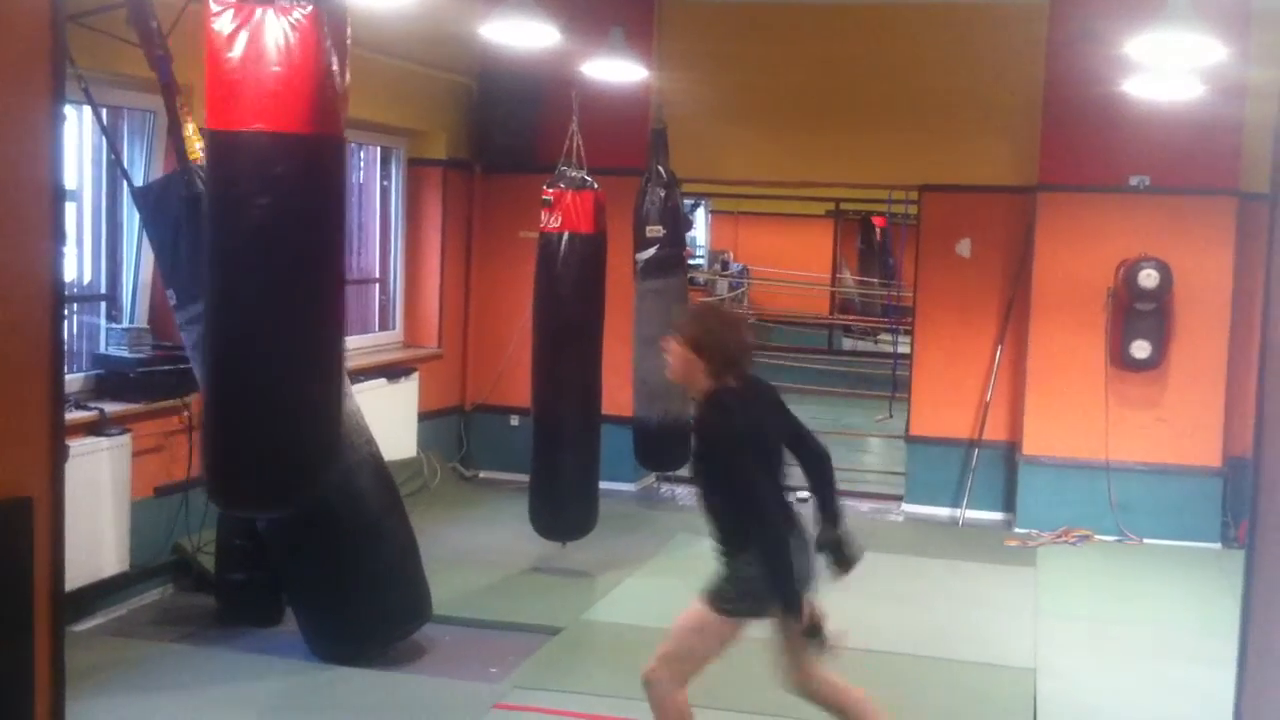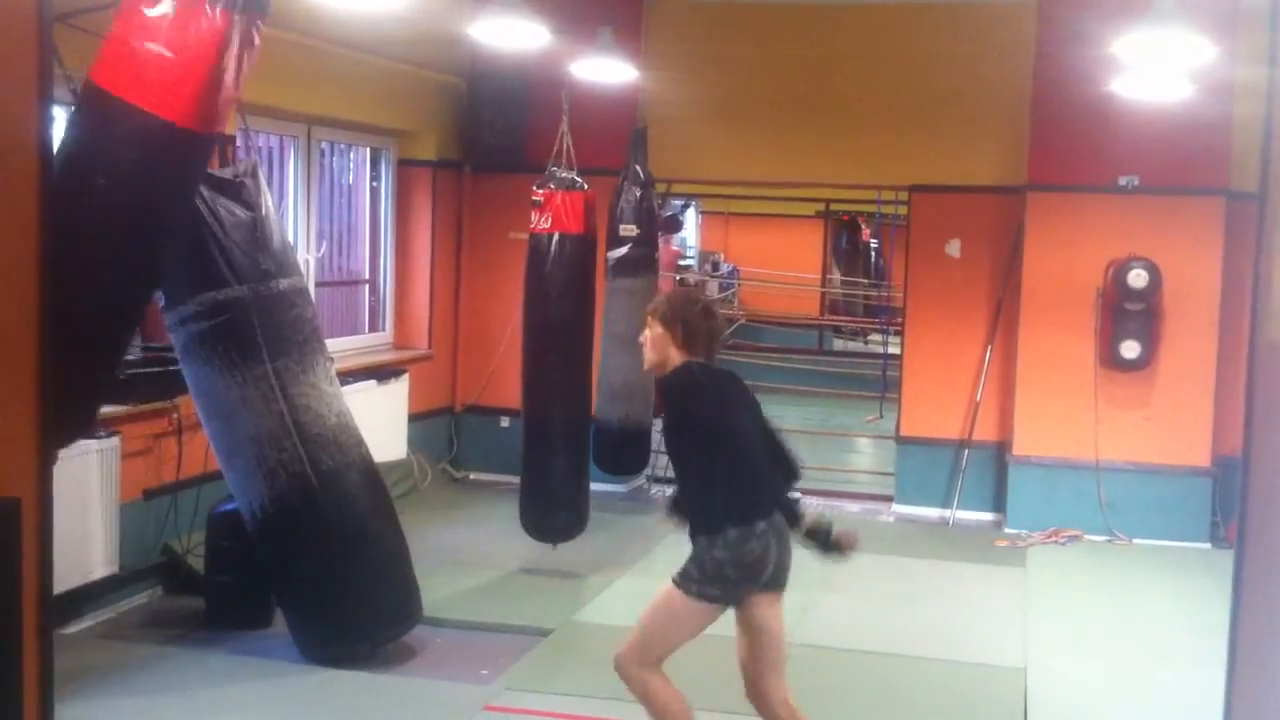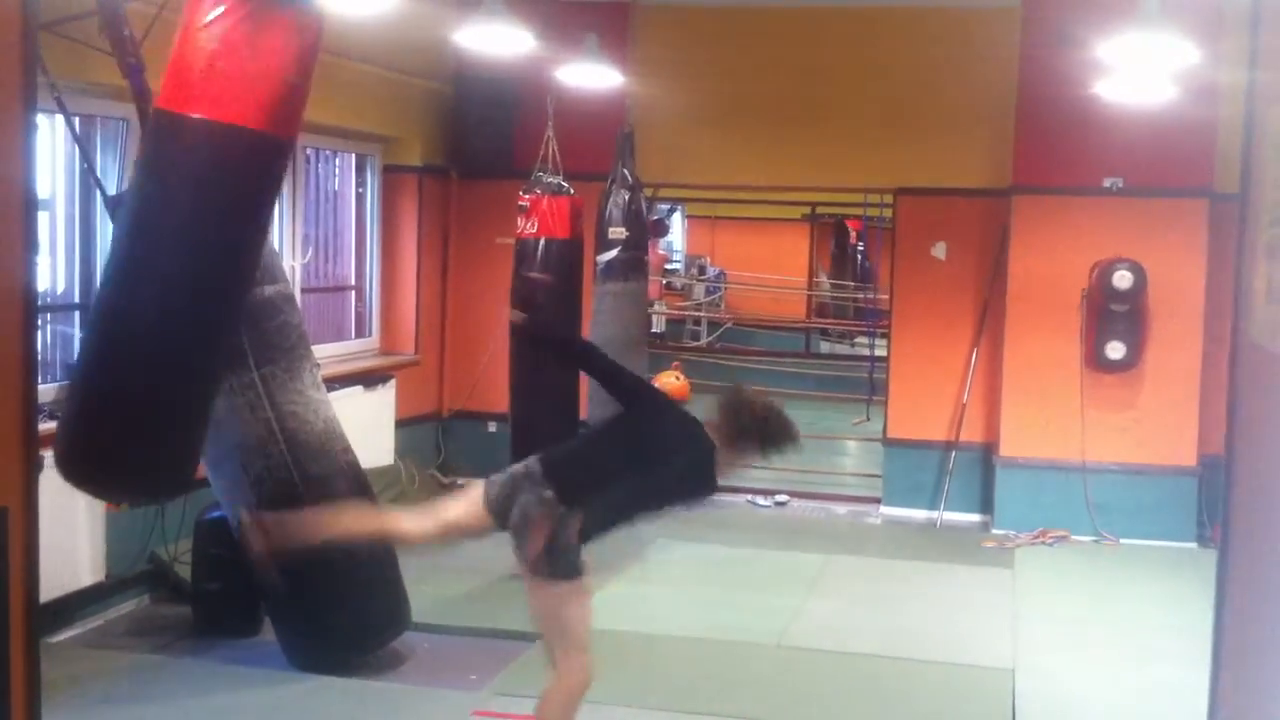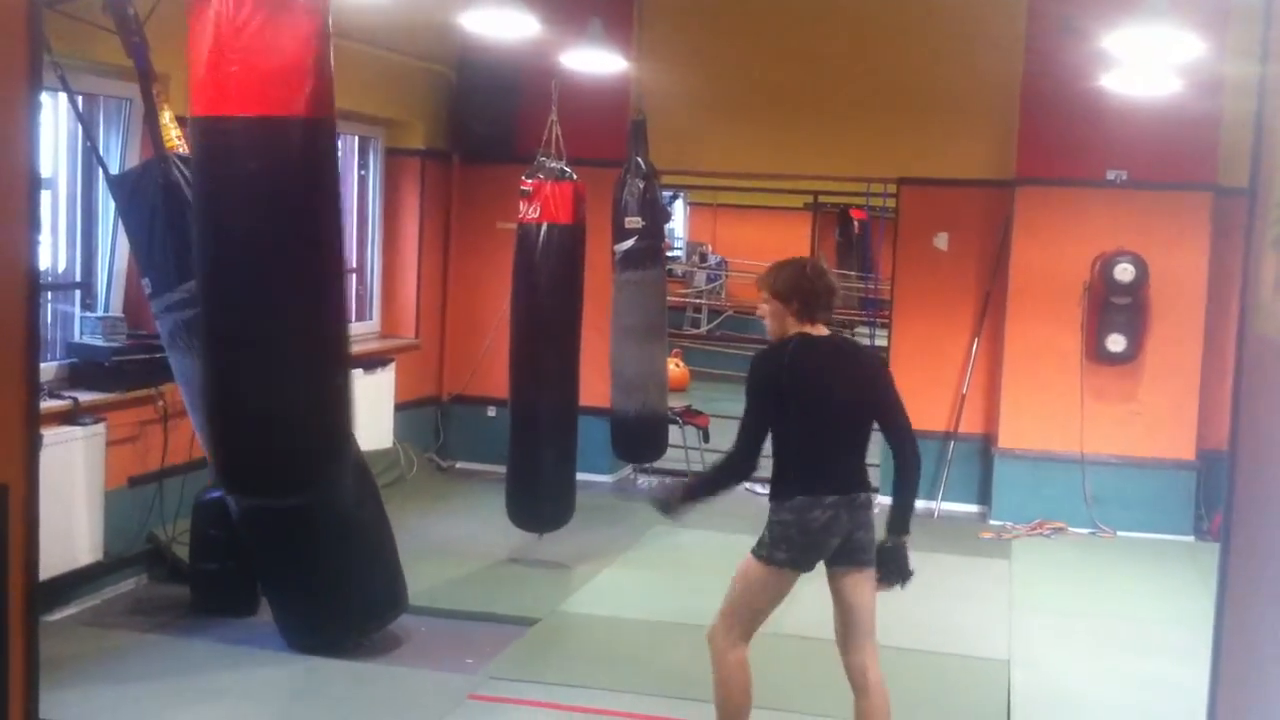
dt=1s
person 1, frame 1
left shoulder: (717, 423)
right shoulder: (754, 393)
left elbow: (764, 510)
right elbow: (815, 456)
left wrist: (793, 609)
right wrist: (830, 526)
left hip: (754, 566)
right hip: (789, 551)
left knee: (661, 678)
right knee: (811, 681)
person 1, frame 2
left shoulder: (679, 387)
right shoulder: (726, 385)
left elbow: (745, 455)
right elbow: (783, 466)
left wrist: (801, 524)
left hip: (724, 550)
right hip: (765, 544)
left knee: (633, 663)
person 1, frame 3
left shoulder: (658, 409)
right shoulder: (702, 475)
left elbow: (587, 356)
right elbow: (627, 495)
left wrist: (528, 324)
right wrist: (573, 526)
left hip: (526, 482)
right hip: (552, 514)
left knee: (399, 526)
right knee: (576, 669)
left ankle: (280, 533)
person 1, frame 4
left shoulder: (774, 363)
right shoulder: (867, 362)
left elbow: (742, 462)
right elbow: (907, 452)
left wrist: (684, 494)
right wrist: (897, 534)
left hip: (798, 516)
right hip: (855, 514)
left knee: (726, 638)
right knee: (862, 660)
